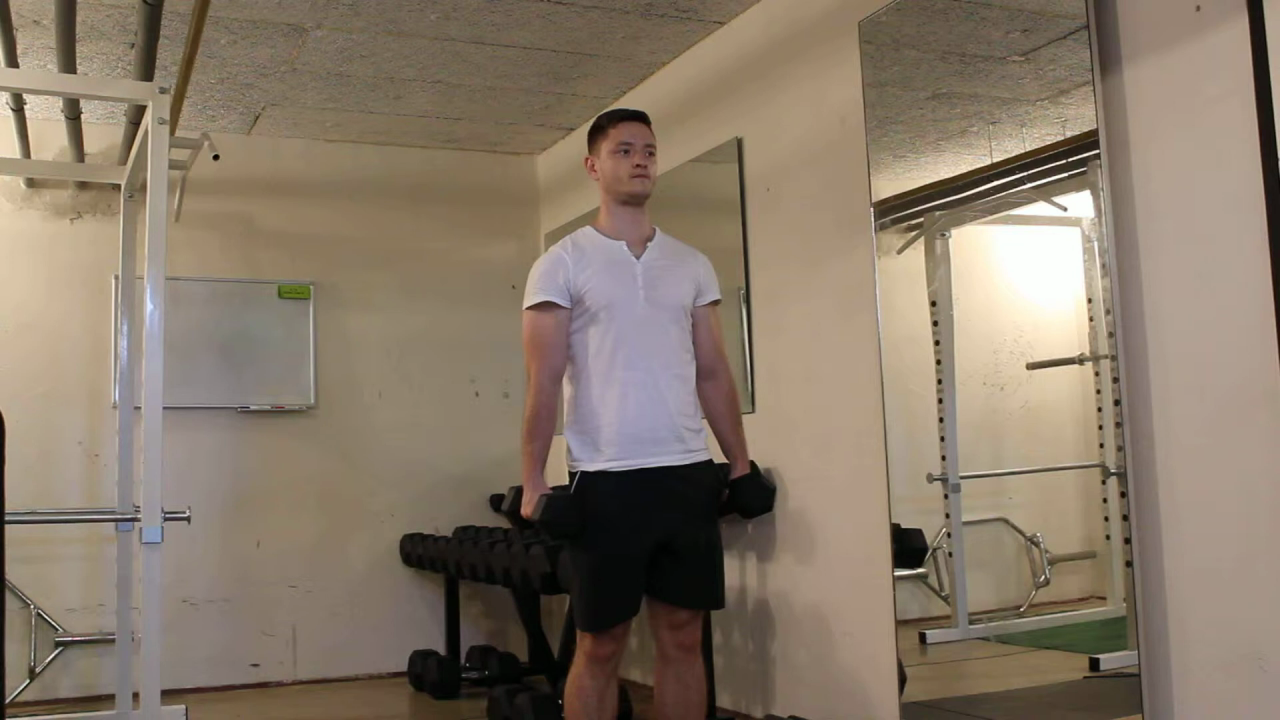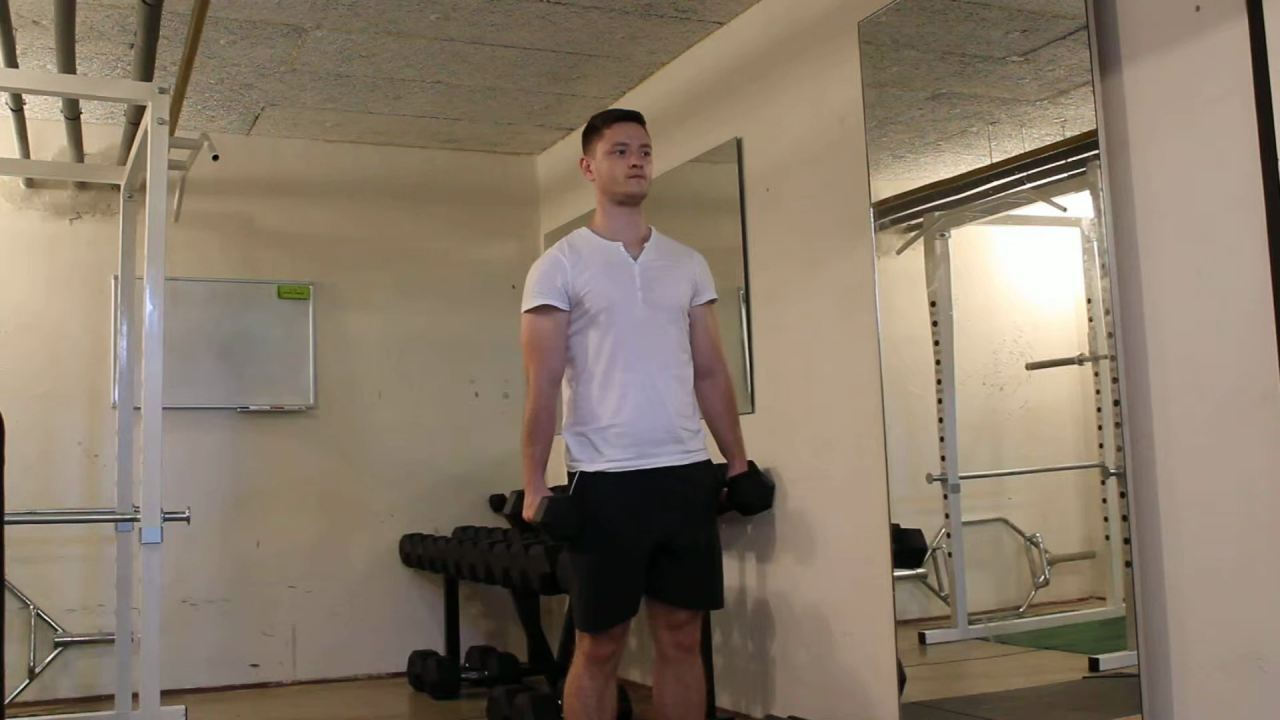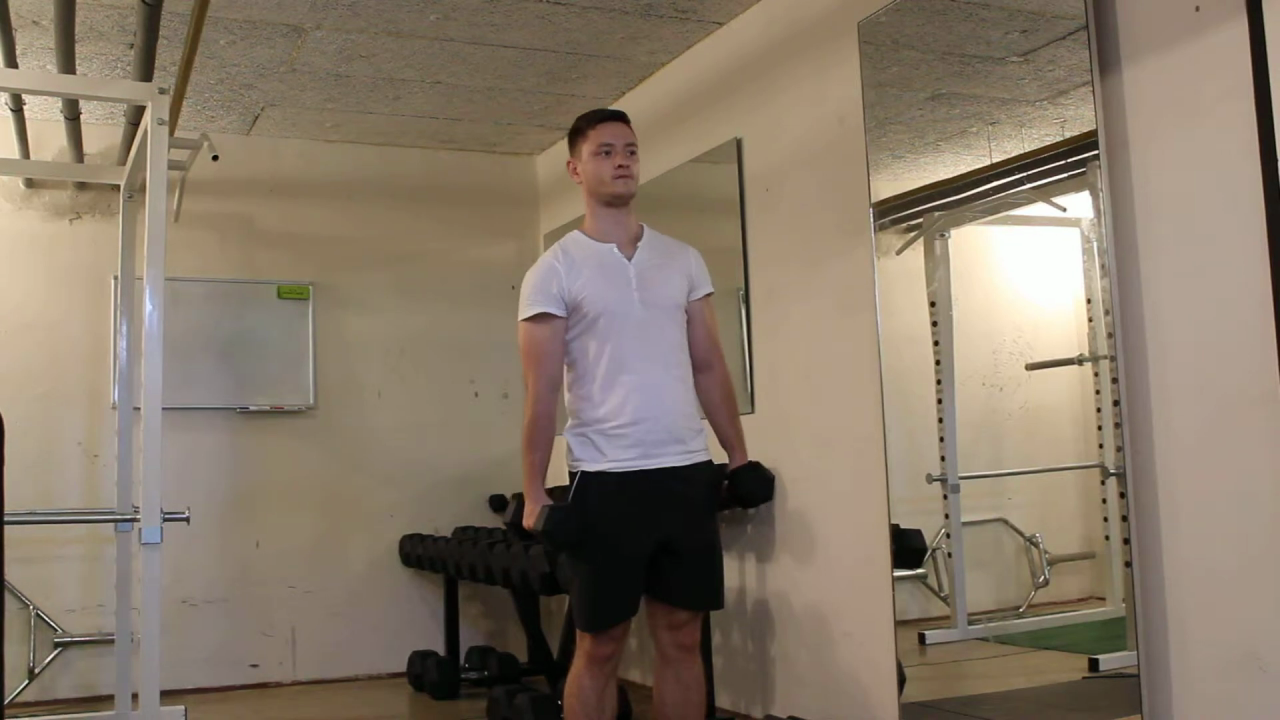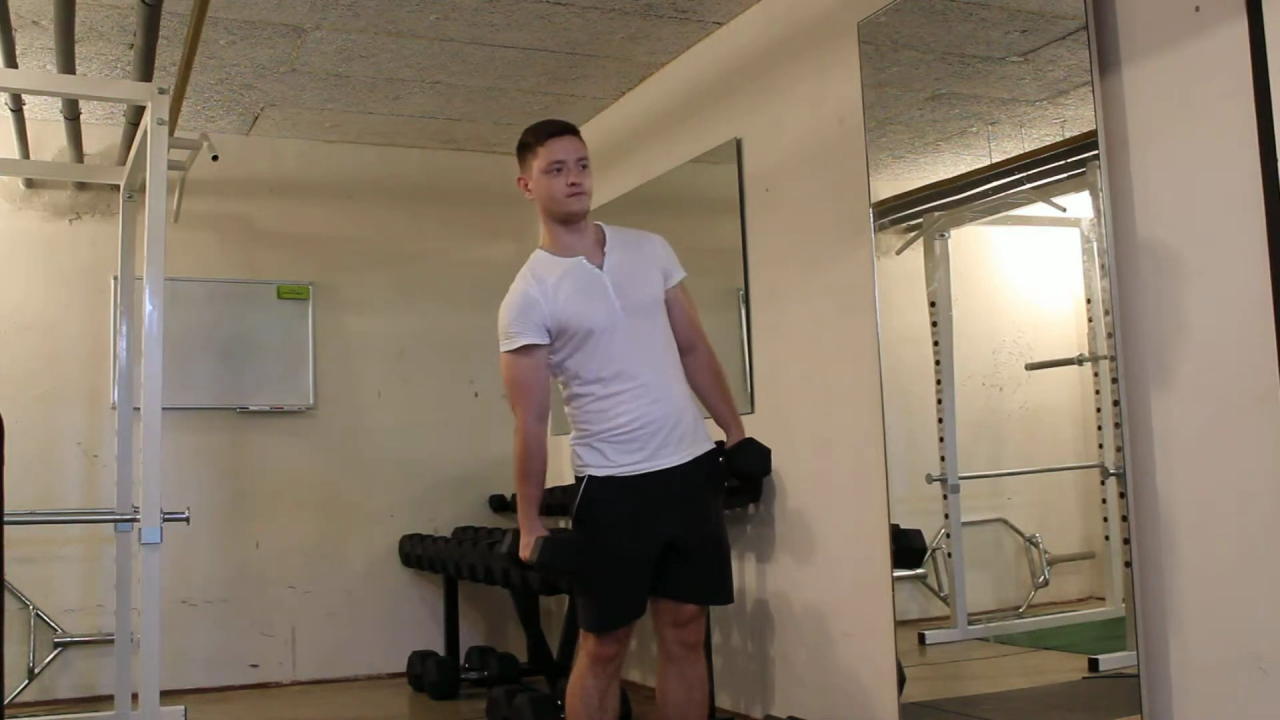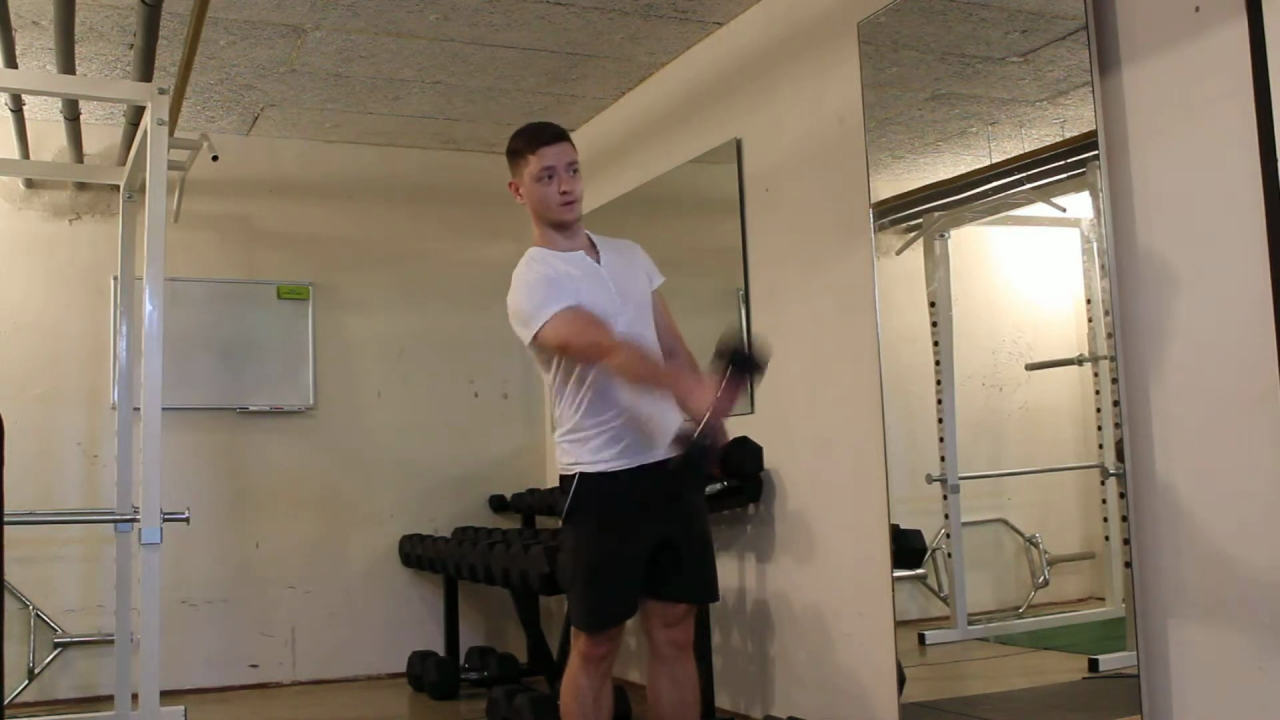
dt=0.5s
person 1, frame 1
left shoulder: (691, 264)
right shoulder: (563, 263)
left elbow: (713, 373)
right elbow: (544, 381)
left wrist: (741, 462)
right wrist: (533, 480)
left hip: (688, 473)
right hip: (607, 479)
left knee: (683, 637)
right knee: (600, 645)
person 1, frame 2
left shoulder: (687, 264)
right shoulder: (560, 265)
left elbow: (710, 373)
right elbow: (543, 385)
left wrist: (739, 462)
right wrist: (533, 485)
left hip: (687, 473)
right hip: (606, 479)
left knee: (682, 637)
right knee: (599, 645)
person 1, frame 3
left shoulder: (682, 259)
right shoulder: (555, 270)
left elbow: (709, 366)
right elbow: (541, 392)
left wrist: (738, 454)
right wrist: (535, 492)
left hip: (688, 474)
right hip: (607, 481)
left knee: (682, 637)
right knee: (600, 646)
person 1, frame 4
left shoulder: (650, 249)
right shoulder: (529, 297)
left elbow: (693, 348)
right elbow: (530, 423)
left wrist: (735, 431)
right wrist: (530, 522)
left hip: (691, 468)
right hip: (613, 485)
left knee: (685, 634)
right knee: (604, 646)
person 1, frame 5
left shoulder: (629, 256)
right shoulder: (534, 283)
left elbow: (672, 350)
right elbow: (608, 350)
left wrist: (716, 431)
right wrist: (689, 394)
left hip: (672, 466)
right hip: (603, 479)
left knee: (674, 633)
right knee: (595, 646)
